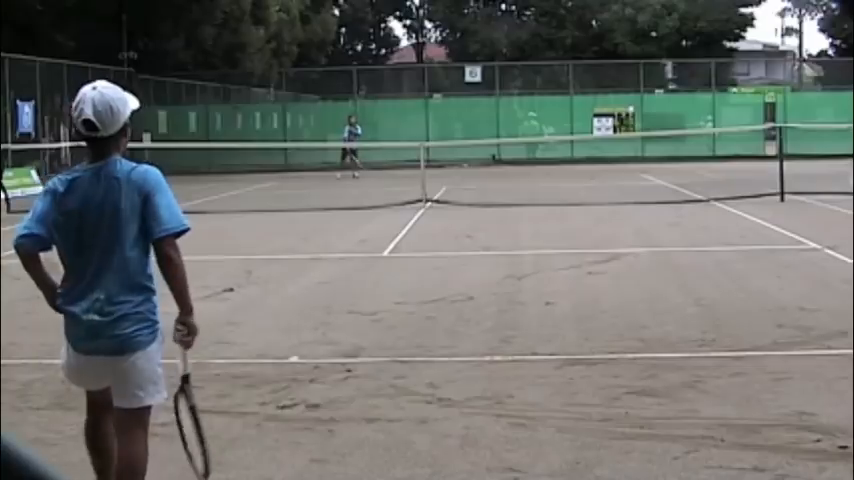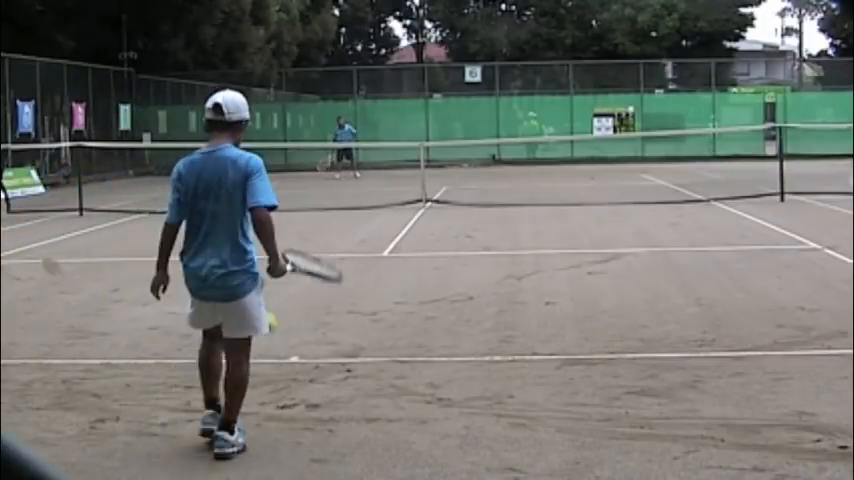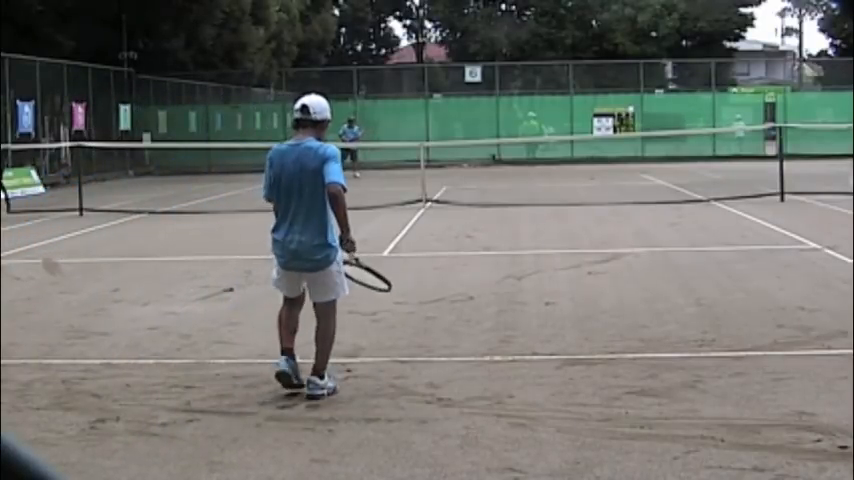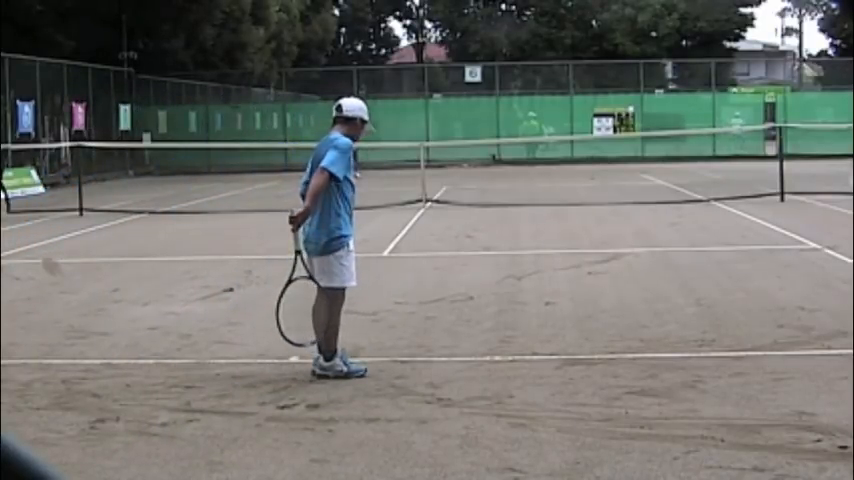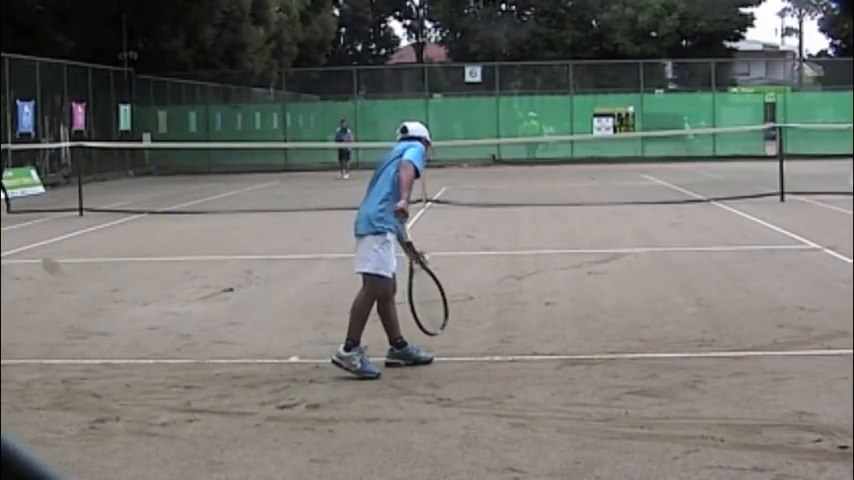
dt=1s
person 1, frame 1
left shoulder: (60, 188)
right shoulder: (145, 180)
left elbow: (25, 244)
right elbow: (167, 251)
left wrist: (52, 293)
right wrist: (185, 312)
left hip: (82, 324)
right hip: (133, 325)
left knee: (99, 411)
right knee: (132, 426)
person 1, frame 2
left shoulder: (184, 167)
right shoulder: (249, 163)
left elbow: (172, 223)
right elbow: (260, 215)
left wrist: (161, 268)
right wrist: (275, 257)
left hip: (198, 273)
right hip: (238, 273)
left knee: (210, 342)
right knee: (237, 354)
left ankle: (211, 413)
right ankle: (226, 432)
person 1, frame 3
left shoulder: (275, 155)
right shoulder: (327, 153)
left elbow: (271, 198)
right elbow: (335, 191)
right wrist: (346, 233)
left hip: (285, 246)
right hip: (320, 248)
left knee: (291, 303)
right knee: (326, 313)
left ankle: (287, 359)
right ankle: (318, 379)
person 1, frame 4
left shoulder: (322, 146)
right shoulder: (343, 144)
left elbow: (305, 188)
right elbow: (321, 176)
right wrist: (307, 209)
left hip: (316, 233)
right hip: (335, 234)
left knee: (325, 295)
right knee: (334, 296)
left ankle: (325, 355)
right ankle: (330, 361)
person 1, frame 5
left shoulder: (399, 153)
right shoulder: (415, 148)
right elbow: (407, 169)
right wrist: (404, 199)
left hip: (379, 224)
right hip: (378, 224)
left knee: (387, 288)
right knee: (374, 286)
left ankle: (398, 347)
right ankle: (349, 350)
